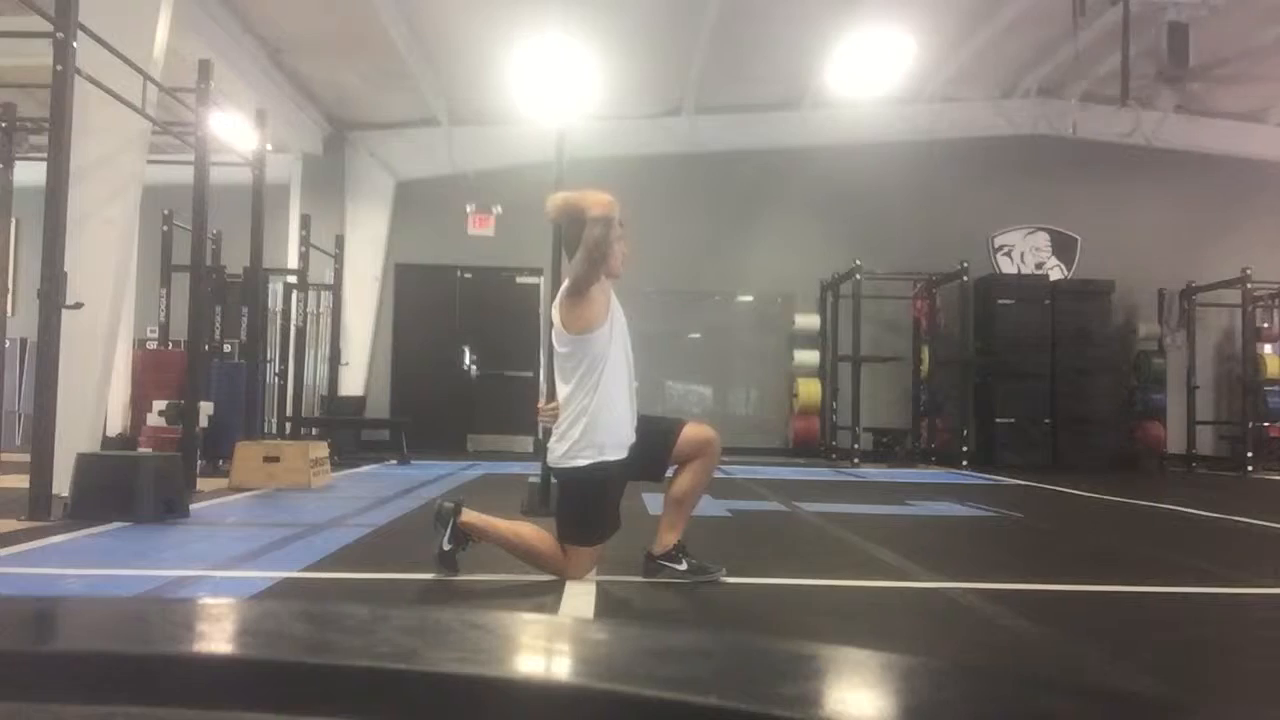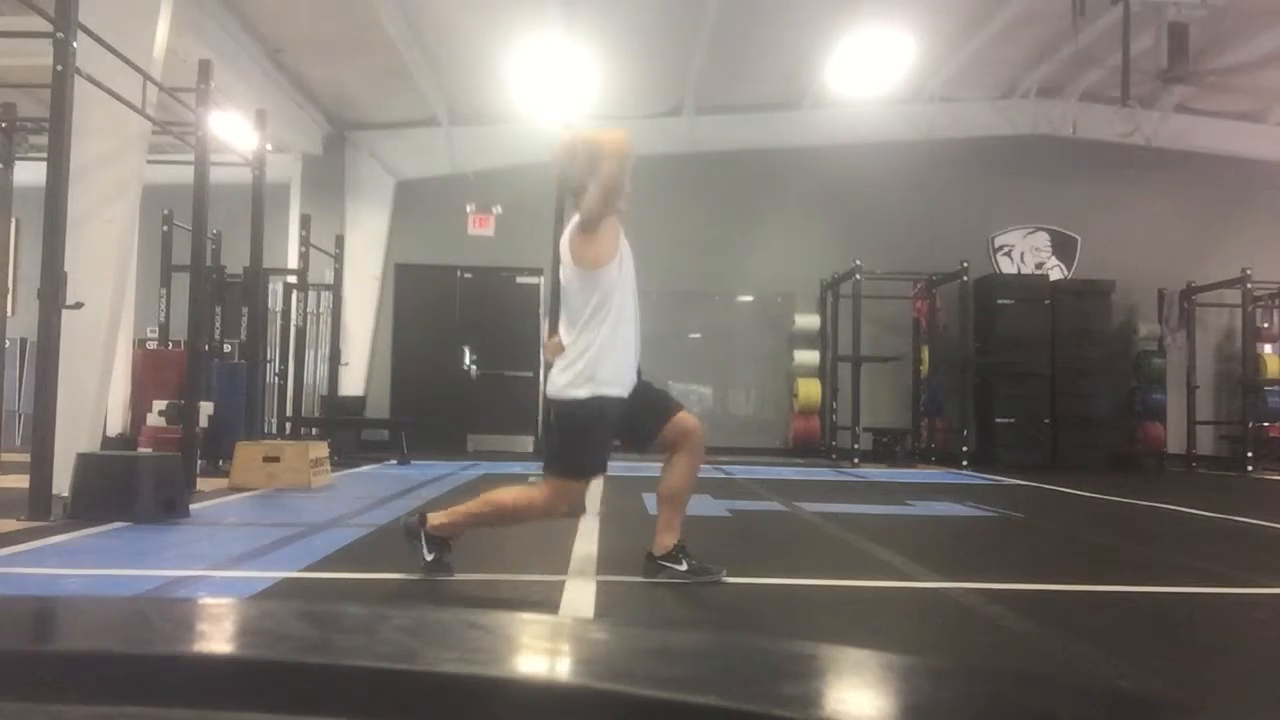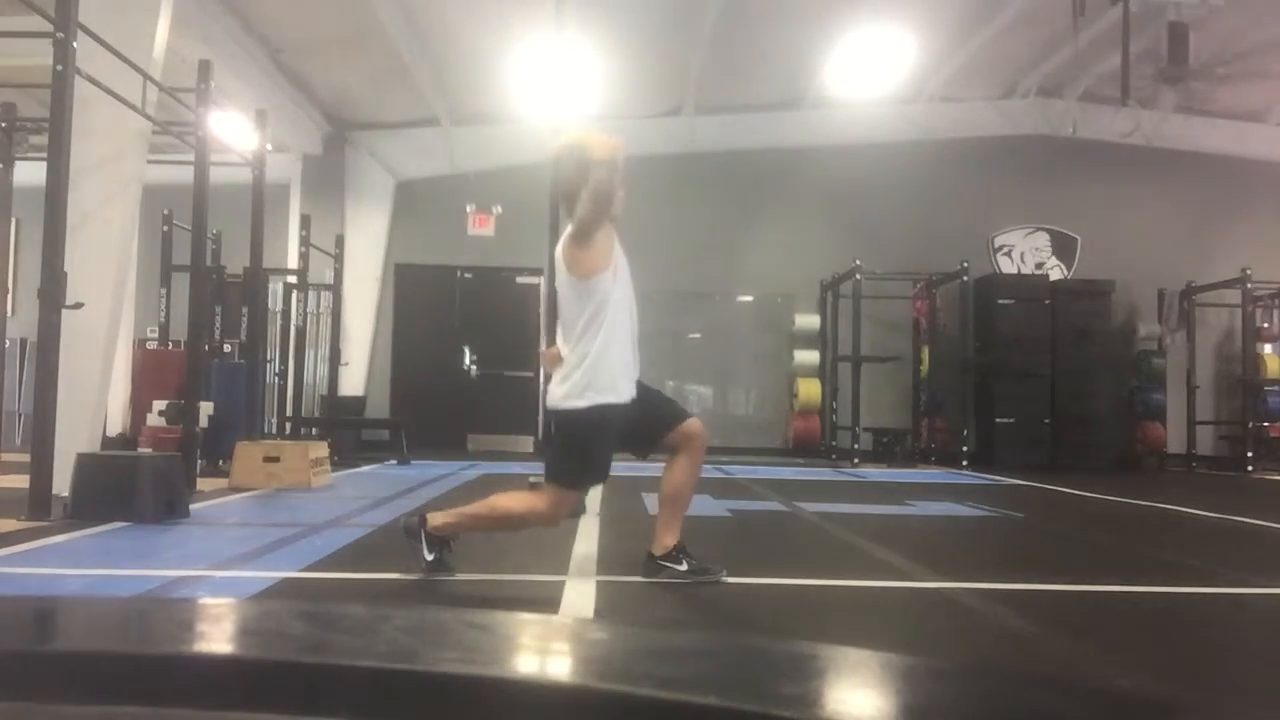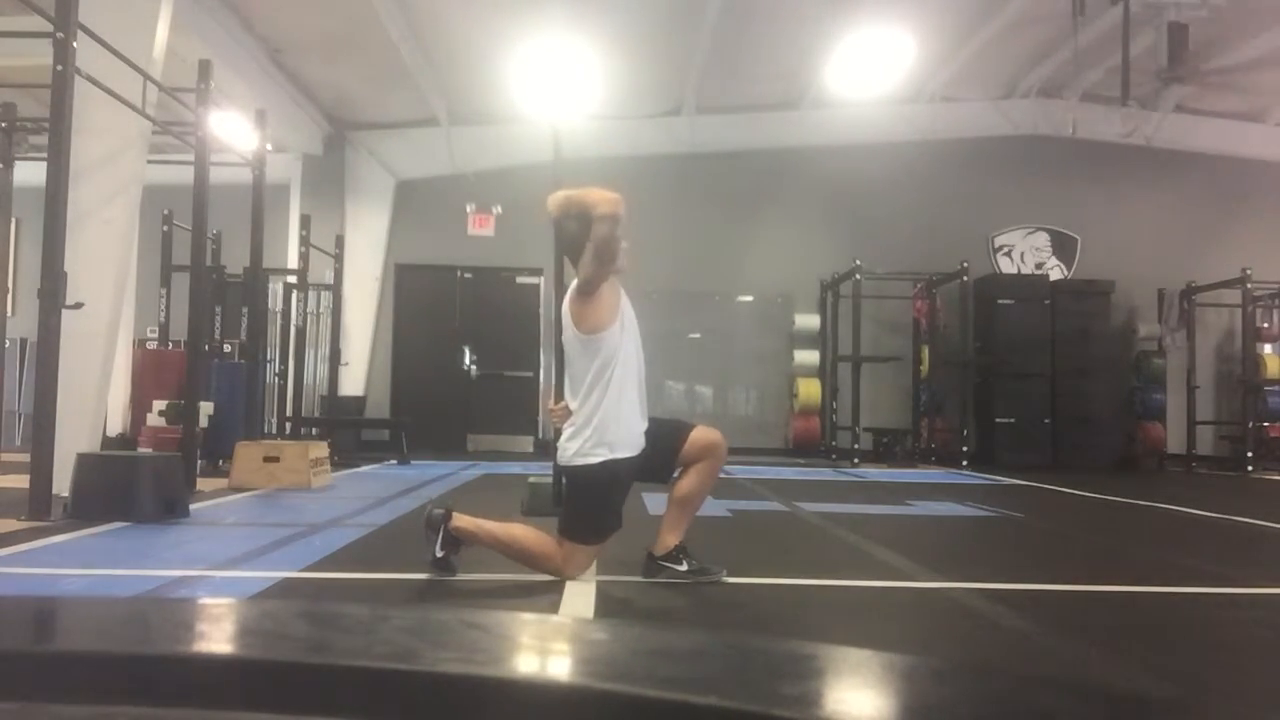
dt=1s
person 1, frame 1
left shoulder: (595, 293)
right shoulder: (582, 291)
right elbow: (603, 210)
right wrist: (565, 205)
left hip: (614, 437)
right hip: (590, 452)
left knee: (706, 442)
right knee: (574, 565)
left ankle: (665, 553)
right ankle: (463, 520)
person 1, frame 2
left shoulder: (597, 231)
right shoulder: (591, 225)
right elbow: (616, 149)
right wrist: (575, 146)
left hip: (615, 381)
right hip: (586, 391)
left knee: (688, 434)
right knee: (556, 501)
left ankle: (665, 553)
right ankle: (433, 525)
person 1, frame 3
left shoulder: (594, 240)
right shoulder: (585, 236)
right elbow: (608, 153)
right wrist: (569, 151)
left hip: (613, 389)
right hip: (588, 400)
left knee: (692, 436)
right knee: (553, 506)
left ankle: (664, 553)
right ankle: (434, 526)
person 1, frame 4
left shoulder: (599, 294)
right shoulder: (592, 290)
right elbow: (609, 208)
right wrist: (565, 202)
left hip: (621, 435)
right hip: (600, 450)
left knee: (711, 446)
right knee: (568, 563)
left ankle: (665, 554)
right ankle: (452, 524)
